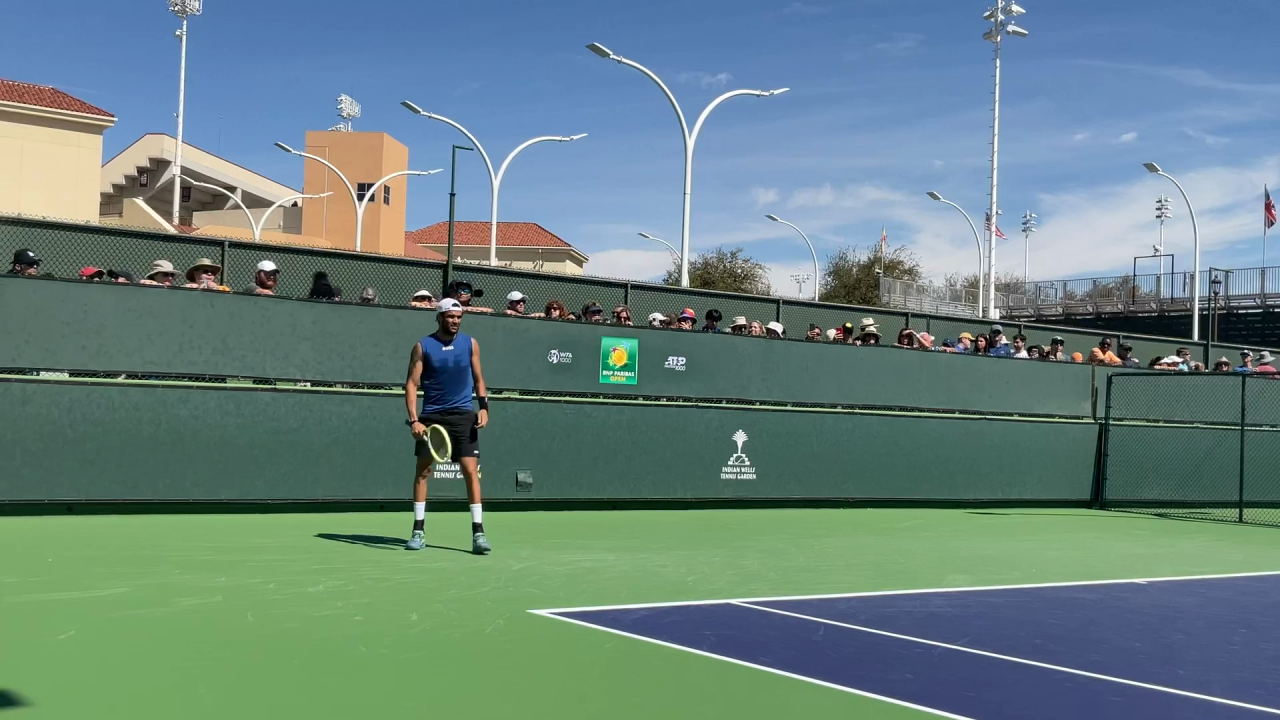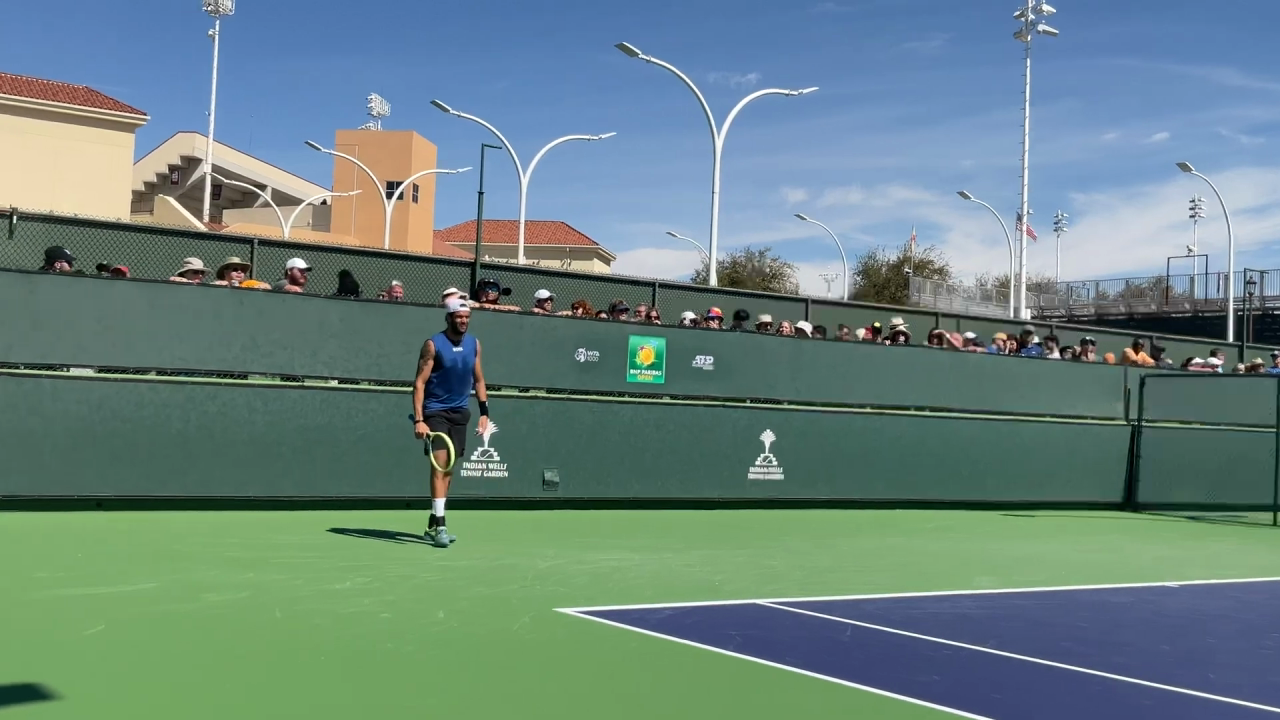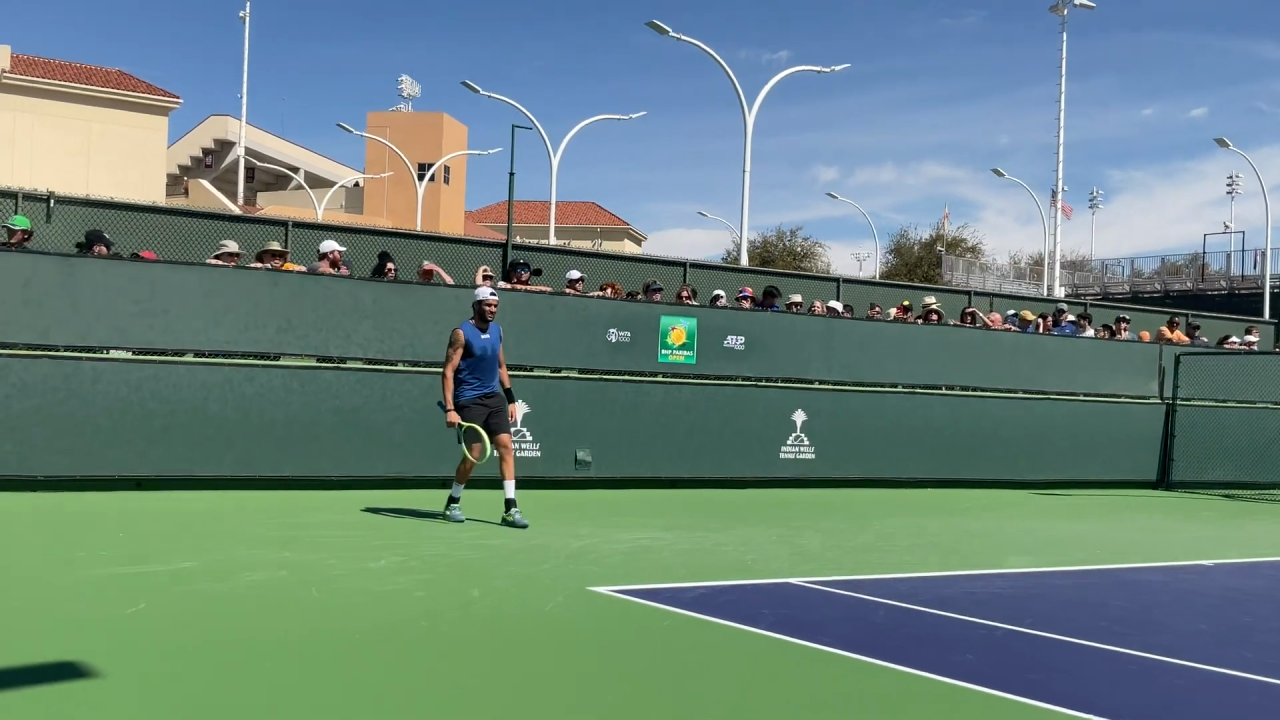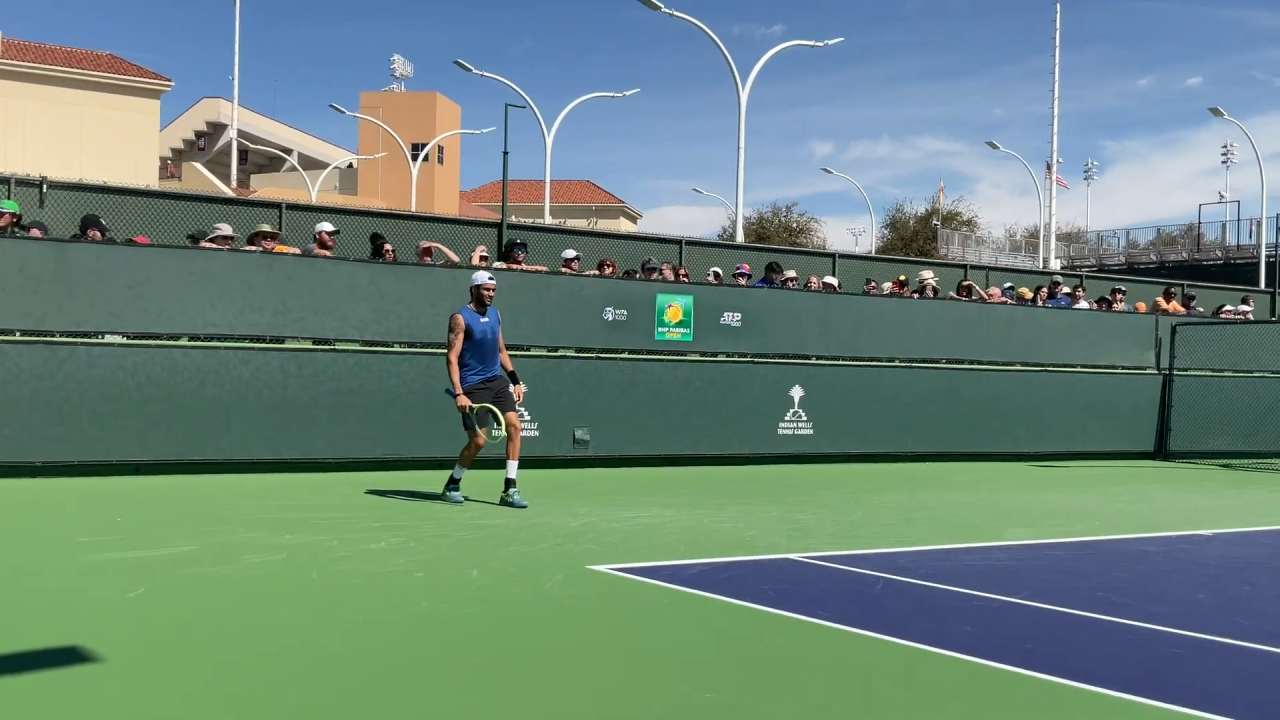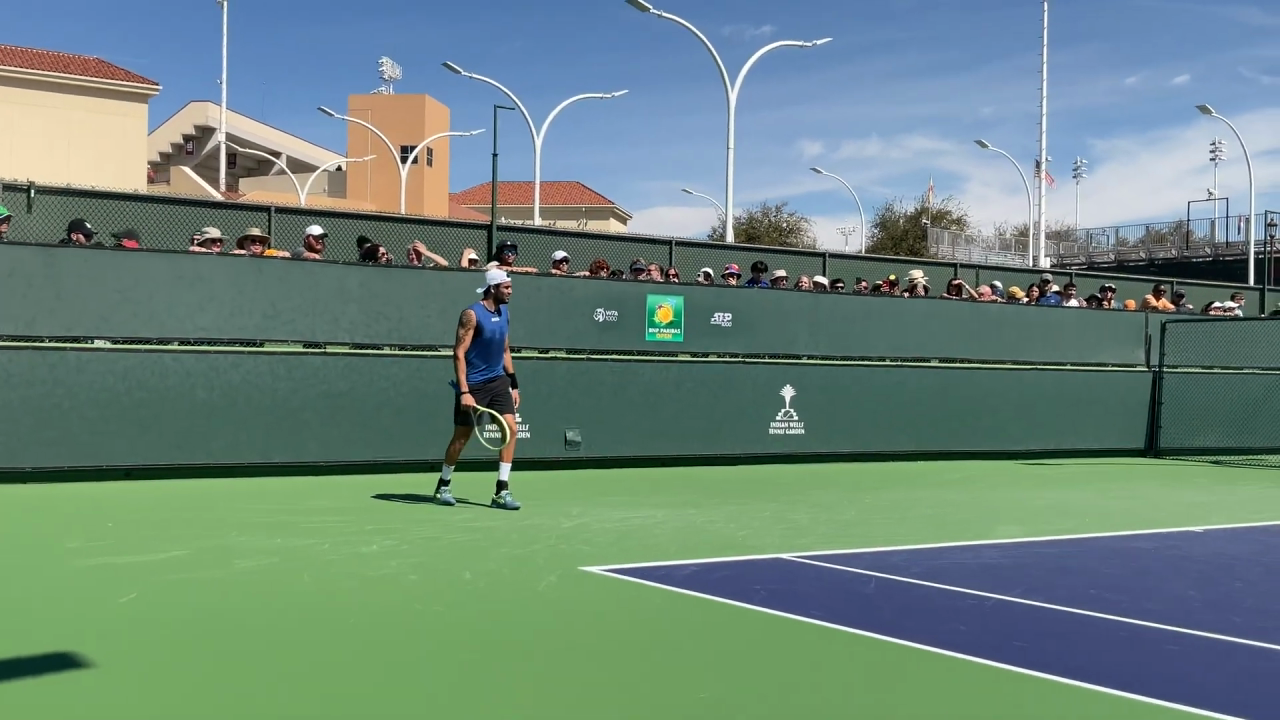
dt=0.7s
person 1, frame 1
left shoulder: (470, 344)
right shoulder: (423, 346)
left elbow: (479, 380)
right elbow: (411, 384)
left wrist: (483, 406)
right wrist: (414, 420)
left hip: (463, 416)
right hip: (431, 416)
left knee: (471, 470)
right knee: (422, 472)
left ankle: (478, 533)
right ankle: (418, 531)
person 1, frame 2
left shoulder: (474, 344)
right shoulder: (433, 345)
left elbow: (478, 380)
right elbow: (419, 383)
left wrist: (484, 411)
right wrist: (418, 419)
left hip: (460, 414)
right hip: (436, 412)
left knee: (448, 470)
right knee: (440, 466)
left ankle: (435, 526)
right ankle: (439, 527)
person 1, frame 3
left shoulder: (497, 331)
right shoulder: (461, 333)
right elbow: (448, 372)
left wrist: (511, 399)
right wrist: (449, 408)
left hip: (494, 398)
right hip: (469, 400)
left knee: (506, 448)
right knee: (472, 455)
left ankle: (510, 510)
right ankle: (452, 504)
person 1, frame 4
left shoulder: (495, 314)
right shoulder: (460, 318)
right elbow: (452, 358)
left wrist: (515, 380)
right wrist: (458, 393)
left hip: (497, 381)
right hip: (473, 386)
left knee: (515, 427)
right knee: (478, 441)
left ankle: (510, 491)
right ankle: (452, 484)
person 1, frame 5
left shoulder: (504, 313)
right shoulder: (472, 314)
right elbow: (459, 354)
left wrist: (514, 384)
right wrist: (464, 391)
left hip: (498, 381)
right hip: (474, 384)
left knee: (511, 429)
right knee: (461, 438)
left ankle: (501, 493)
right ankle: (442, 486)
